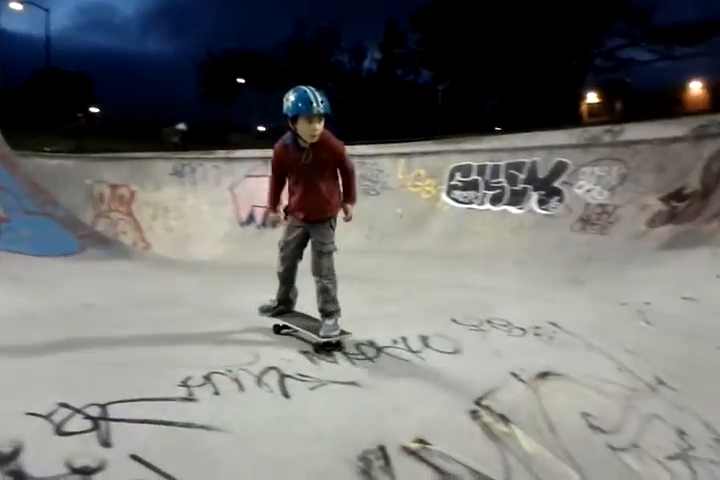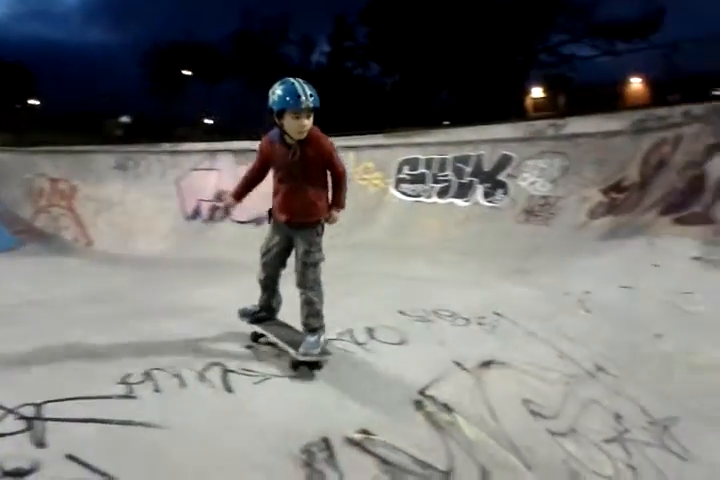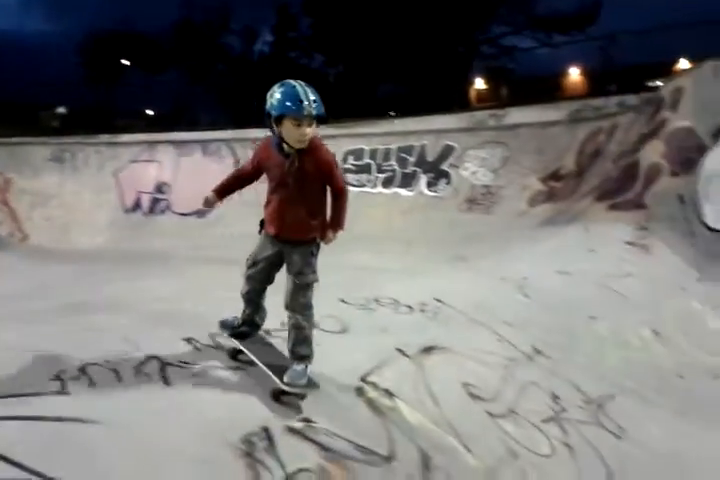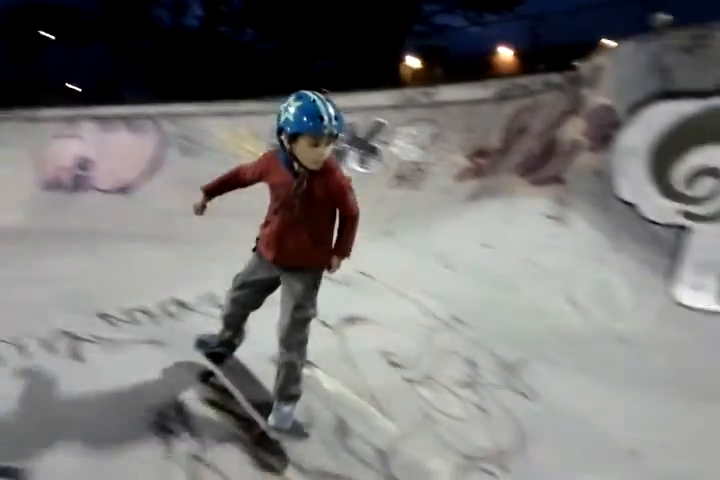
dt=0.2s
person 1, frame 1
left shoulder: (332, 145)
right shoulder: (283, 148)
left elbow: (347, 171)
right elbow: (277, 180)
left wrist: (349, 201)
right wrist: (273, 208)
left hip: (324, 216)
right hip: (296, 215)
left knee: (323, 267)
right knee: (286, 260)
left ankle: (331, 315)
right ankle: (284, 300)
person 1, frame 2
left shoulder: (321, 144)
right shoulder: (270, 143)
left elbow: (339, 174)
right elbow: (256, 172)
left wrist: (336, 206)
right wrist: (235, 196)
left hip: (311, 221)
right hip: (281, 219)
left knee: (308, 278)
right knee: (268, 266)
left ankle: (314, 331)
right ankle: (267, 307)
person 1, frame 3
left shoulder: (321, 156)
right shoulder: (267, 149)
left elbow: (340, 190)
right elbow: (247, 172)
left wrist: (334, 226)
right wrist: (219, 193)
left hip: (305, 239)
right hip: (273, 232)
left knee: (298, 300)
right knee: (253, 279)
left ankle: (300, 360)
right ankle: (250, 321)
person 1, frame 4
left shoulder: (335, 179)
right shoulder: (273, 162)
left elbow: (350, 215)
right elbow: (243, 174)
left wrist: (340, 252)
right wrist: (208, 193)
left hip: (306, 266)
right hip: (268, 252)
left knee: (293, 335)
right knee: (237, 299)
right ankle: (226, 342)
